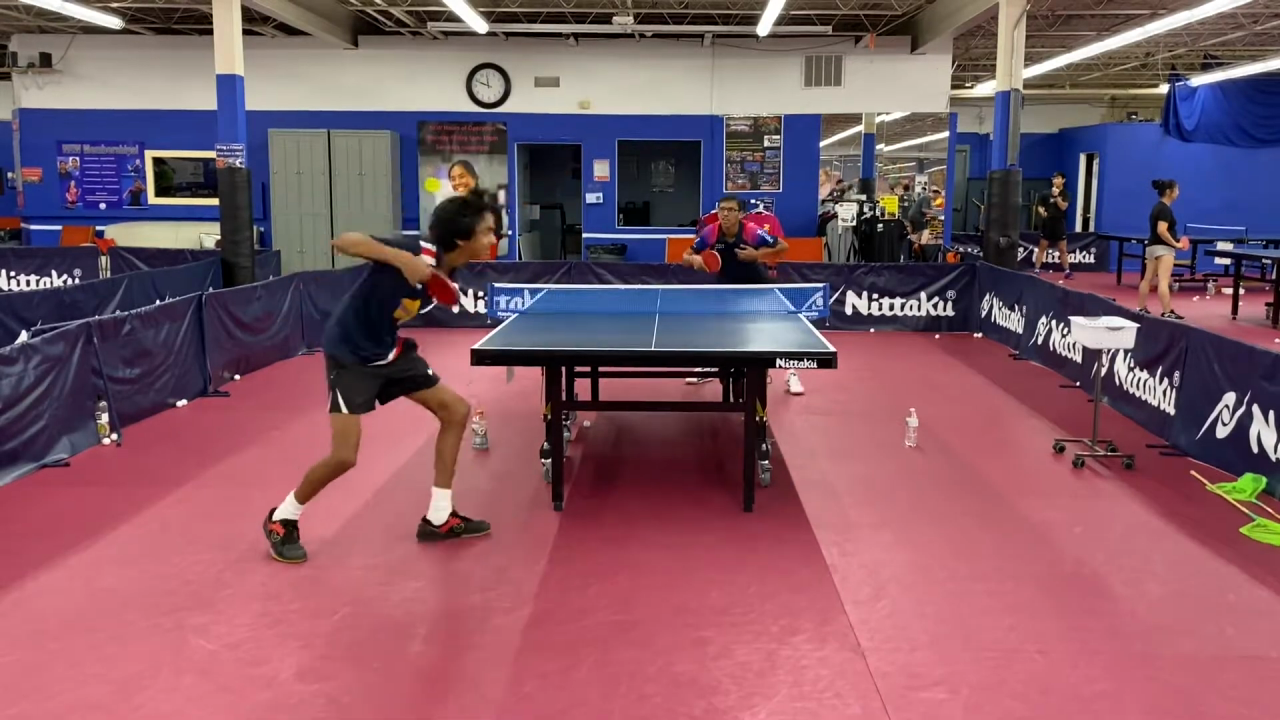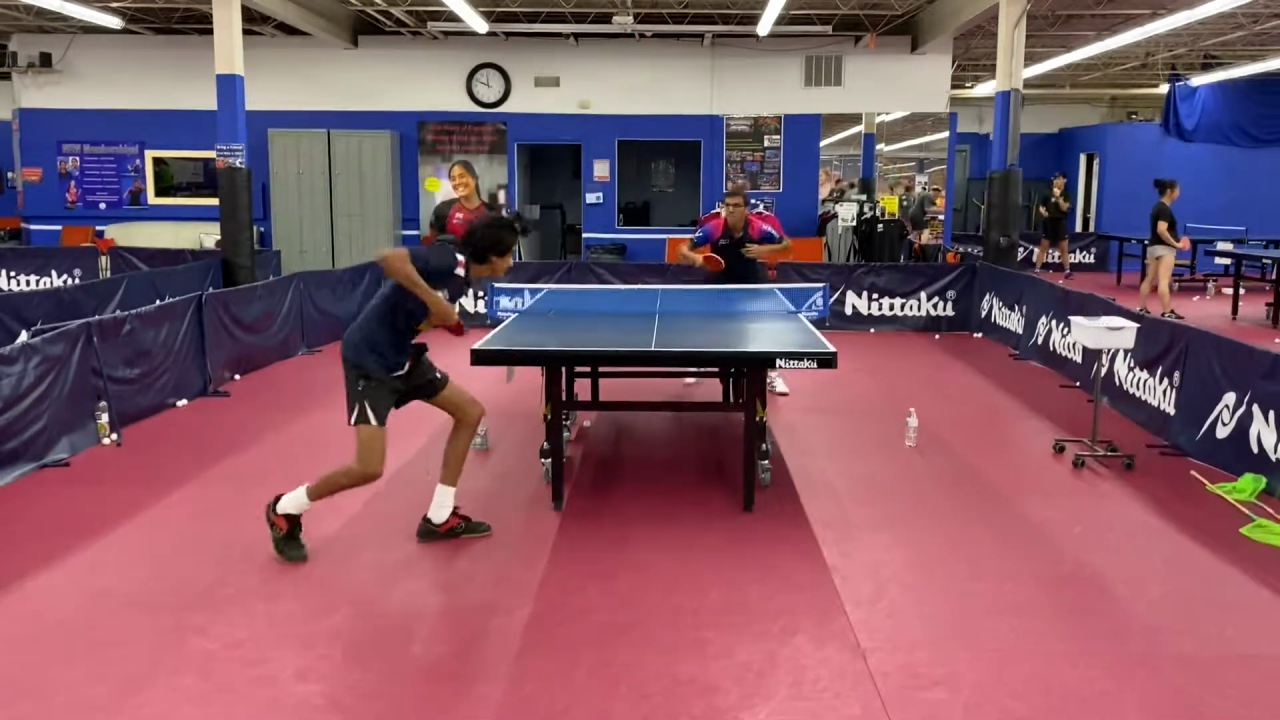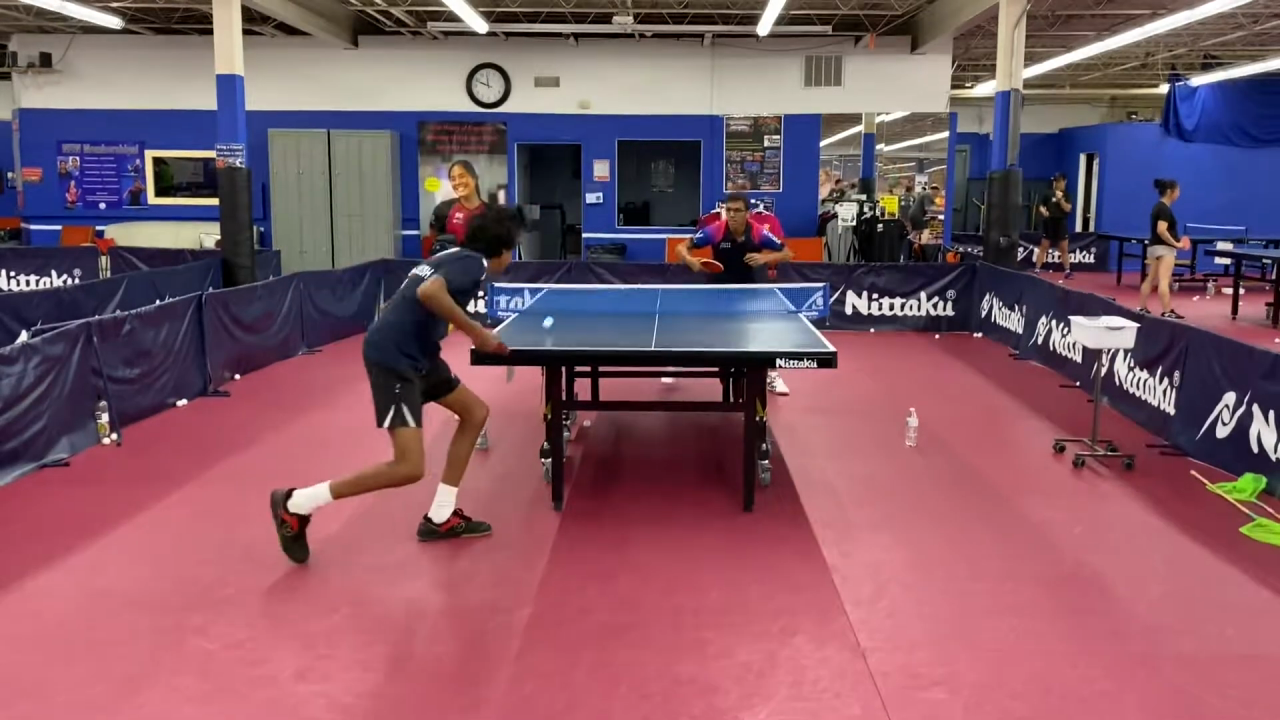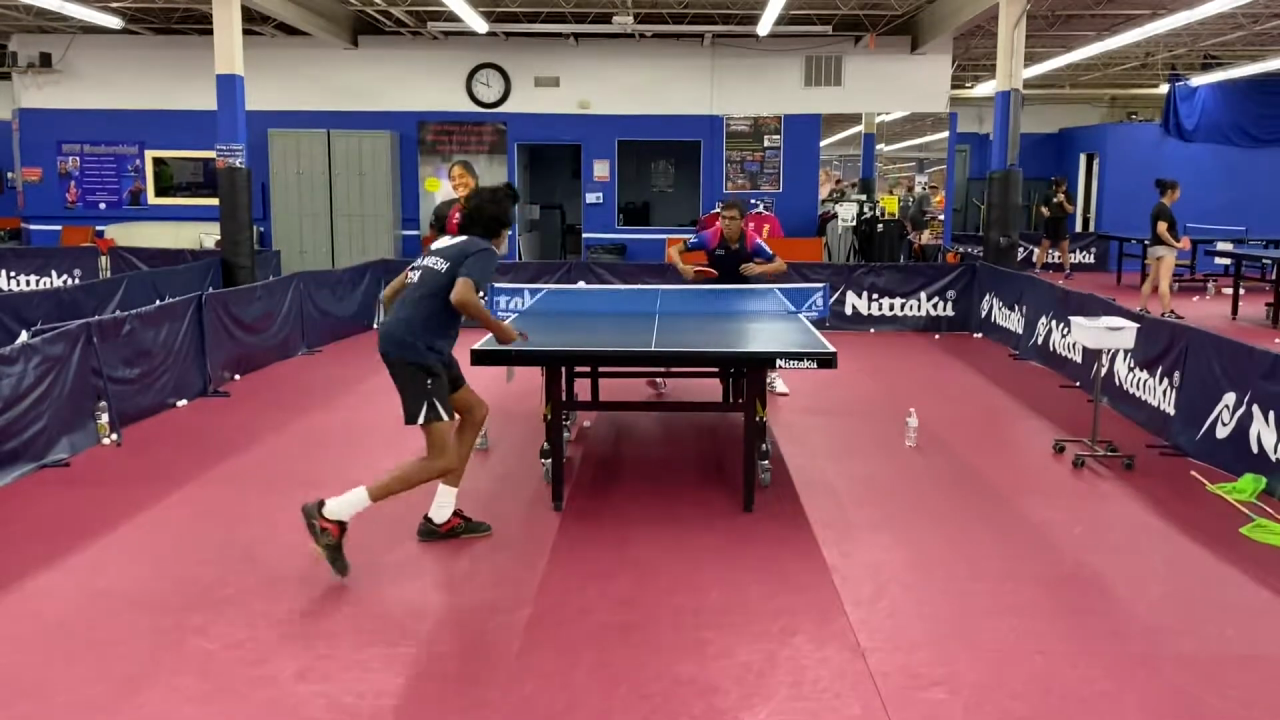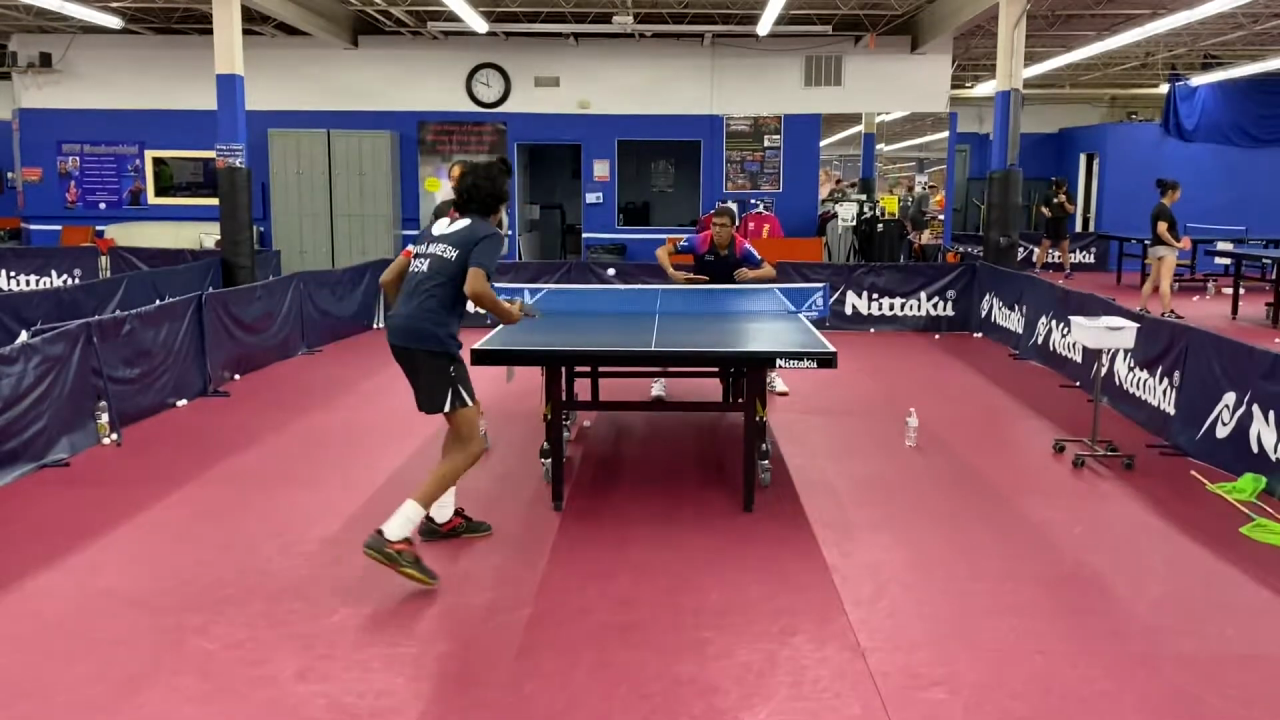
dt=0.1s
person 1, frame 1
left shoulder: (447, 263)
right shoulder: (416, 252)
right elbow: (345, 241)
right wrist: (395, 259)
left hip: (388, 349)
right hip: (351, 352)
left knee: (456, 411)
right knee: (343, 456)
left ankle: (438, 517)
right ankle: (282, 521)
person 1, frame 2
left shoulder: (459, 274)
right shoulder: (447, 262)
right elbow: (388, 257)
right wrist: (434, 303)
left hip: (401, 355)
right hip: (369, 360)
left knee: (471, 412)
right knee: (368, 469)
left ankle: (439, 516)
right ankle: (286, 510)
person 1, frame 3
left shoulder: (453, 258)
right shoulder: (473, 264)
left elbow: (404, 303)
right elbow: (428, 293)
right wrist: (479, 336)
left hip: (410, 354)
right hip: (394, 358)
left knee: (476, 413)
right knee: (408, 468)
left ankle: (441, 516)
right ankle: (298, 505)
person 1, frame 4
left shoulder: (444, 245)
right shoulder: (484, 252)
left elbow: (389, 293)
right elbow: (459, 298)
right wrist: (498, 328)
left hip: (409, 343)
right hip: (415, 350)
left knee: (475, 412)
right knee: (443, 460)
left ankle: (441, 516)
right ankle: (333, 512)
person 1, frame 5
left shoulder: (436, 228)
right shoulder: (487, 235)
left elbow: (388, 279)
right elbow: (474, 289)
right wrist: (506, 312)
left hip: (401, 333)
right hip: (431, 339)
left knee: (463, 417)
right knee: (471, 444)
left ankle: (441, 516)
right ankle: (393, 535)
person 2, frame 1
left shoulder: (754, 232)
right shoulder: (710, 233)
left elbow: (783, 247)
right elbow: (686, 256)
left wrist: (759, 254)
right wrist: (694, 259)
left hip: (756, 283)
right hip: (727, 283)
left ankle: (790, 374)
right ankle: (707, 367)
person 2, frame 2
left shoulder: (758, 228)
right shoulder: (713, 228)
left elbow: (787, 244)
right elbow: (683, 249)
left wrist: (764, 249)
right wrist: (694, 256)
left hip: (750, 283)
right hip: (721, 281)
left ankle: (772, 375)
person 2, frame 3
left shoulder: (759, 233)
right shoulder: (714, 231)
left elbow: (788, 254)
right elbow: (681, 247)
left wrist: (766, 257)
right wrist: (690, 260)
left hip: (747, 286)
right hip: (717, 284)
left ankle: (771, 375)
person 2, frame 4
left shoulder: (752, 241)
right shoulder: (709, 236)
left elbow: (781, 266)
right elbow: (673, 250)
left wrist: (759, 269)
right wrist: (682, 267)
left ankle: (771, 377)
right ankle: (662, 376)
person 2, frame 5
left shoulder: (742, 247)
right shoulder: (699, 242)
left elbow: (771, 273)
right elbow: (662, 251)
left wrist: (752, 274)
right wrist: (671, 272)
left ankle: (769, 377)
right ankle: (660, 380)
